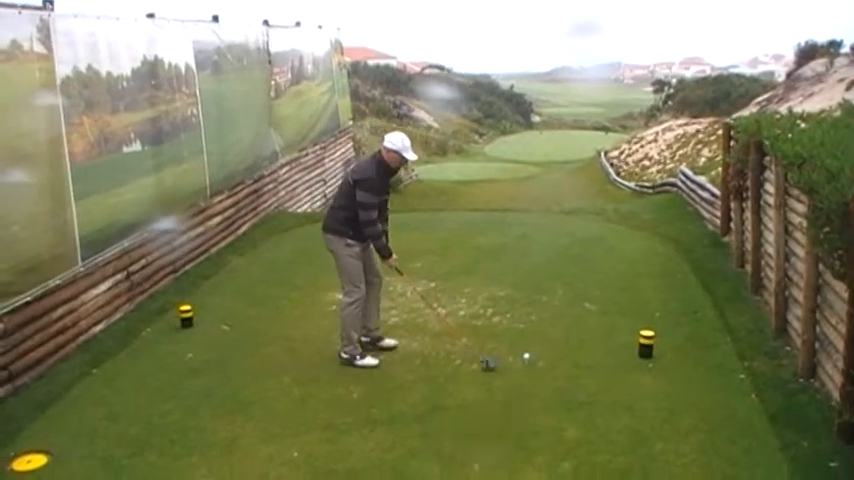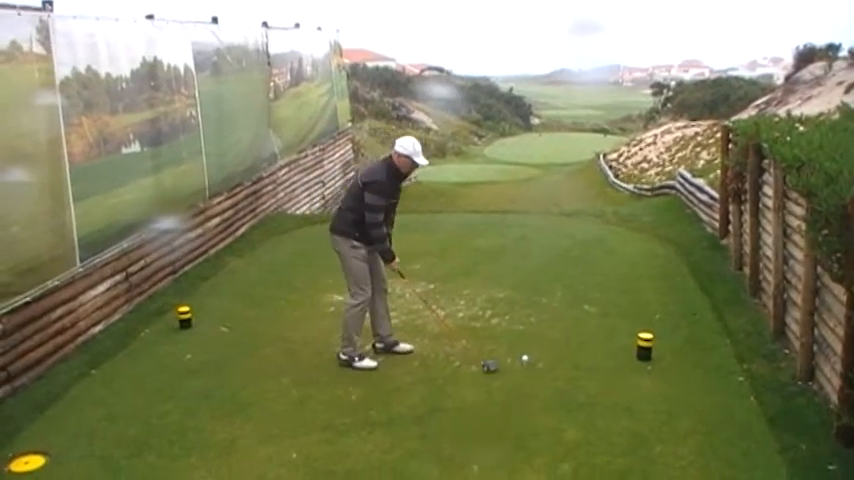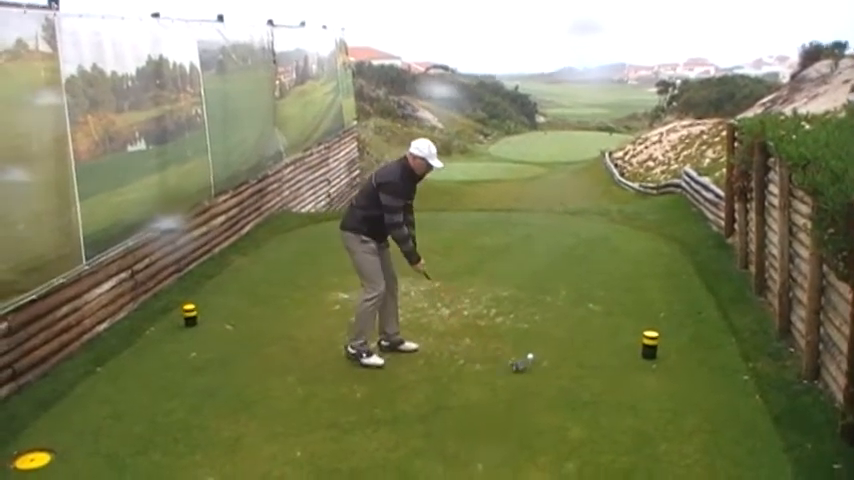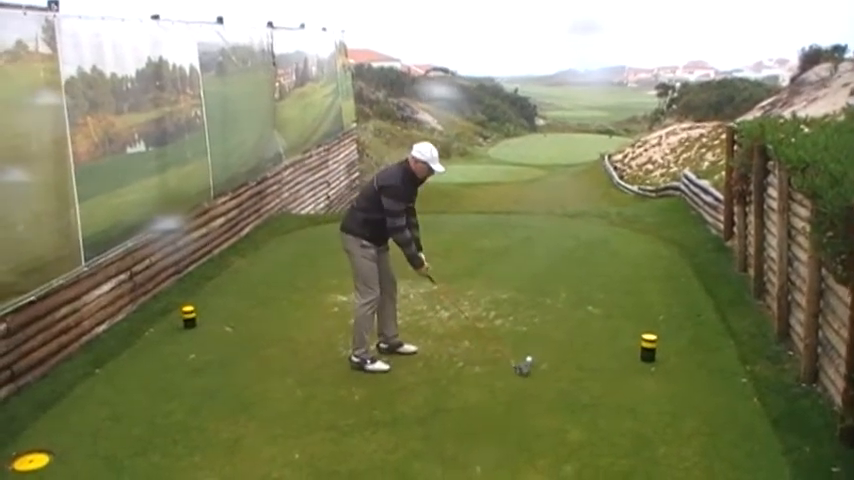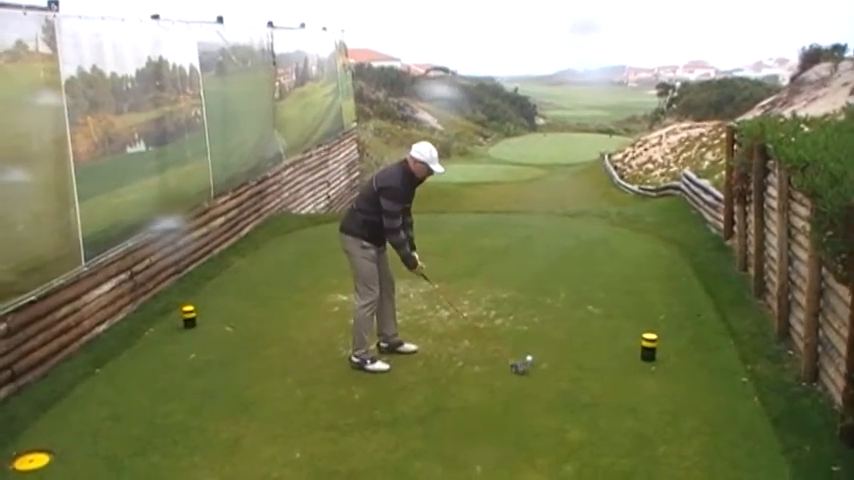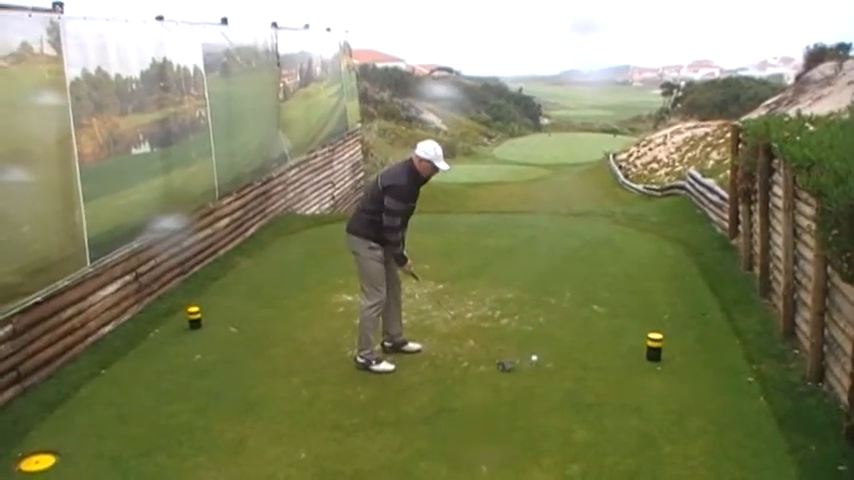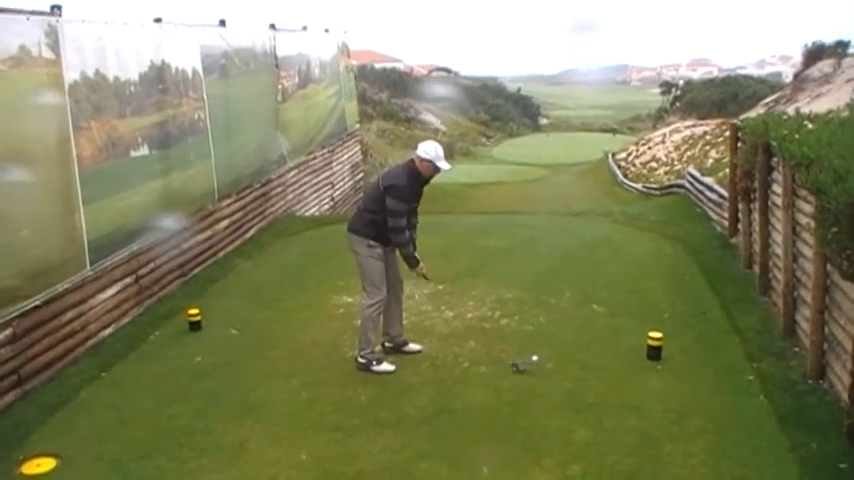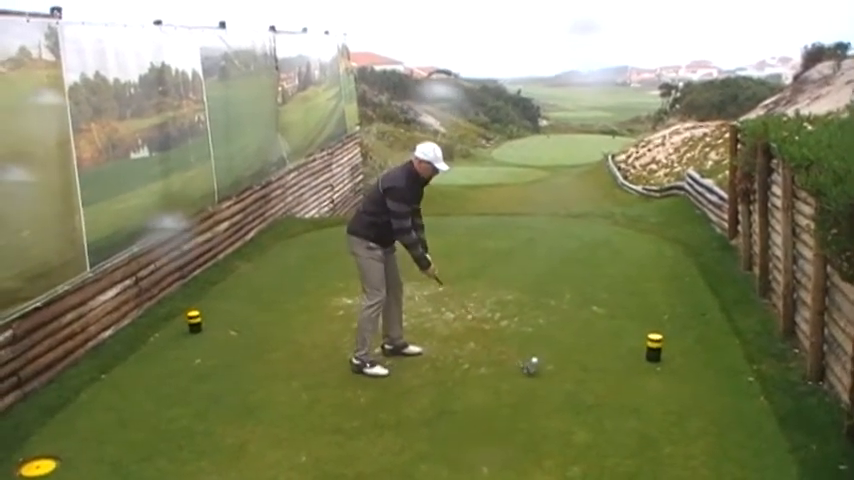
dt=0.2s
person 1, frame 1
left shoulder: (381, 171)
right shoulder: (369, 176)
left elbow: (380, 212)
right elbow: (369, 220)
left wrist: (385, 246)
right wrist: (385, 252)
left hip: (355, 234)
right hip: (342, 236)
left knee: (373, 280)
right knee: (355, 292)
left ankle: (370, 335)
right ankle: (349, 351)
person 1, frame 2
left shoulder: (392, 175)
right shoulder: (379, 179)
left elbow: (387, 216)
right elbow: (375, 222)
left wrist: (388, 250)
right wrist: (388, 256)
left hip: (363, 237)
right hip: (348, 237)
left knee: (379, 288)
right knee: (361, 294)
left ankle: (384, 341)
right ankle: (348, 353)
person 1, frame 3
left shoulder: (407, 176)
right shoulder: (393, 179)
left elbow: (406, 215)
right elbow: (394, 223)
left wrist: (413, 249)
right wrist: (413, 257)
left hip: (375, 234)
right hip: (358, 234)
left knee: (390, 284)
right knee: (375, 288)
left ankle: (390, 338)
right ankle: (356, 346)
person 1, frame 4
left shoulder: (408, 179)
right shoulder: (394, 182)
left elbow: (409, 217)
right elbow: (397, 227)
left wrist: (419, 251)
right wrist: (415, 262)
left hip: (375, 237)
right hip: (358, 237)
left knee: (388, 287)
right knee: (369, 294)
left ankle: (388, 340)
right ankle: (359, 355)
person 1, frame 5
left shoulder: (406, 179)
right shoulder: (394, 183)
left elbow: (404, 218)
right elbow: (393, 228)
left wrist: (413, 251)
right wrist: (410, 262)
left hip: (373, 237)
right hip: (358, 238)
left knee: (386, 287)
right knee: (368, 295)
left ankle: (388, 340)
right ankle: (359, 355)
person 1, frame 6
left shoulder: (410, 177)
right shoulder: (399, 182)
left elbow: (400, 220)
right elbow: (391, 225)
left wrist: (401, 252)
right wrist: (401, 258)
left hip: (379, 237)
right hip: (365, 238)
left knee: (392, 288)
right knee: (375, 296)
left ankle: (393, 339)
right ankle: (365, 356)
person 1, frame 7
left shoulder: (413, 179)
right shoulder: (400, 183)
left elbow: (409, 219)
right elbow: (397, 227)
left wrist: (413, 252)
right wrist: (412, 261)
left hip: (382, 237)
right hip: (366, 238)
left knee: (394, 287)
right knee: (376, 295)
left ankle: (393, 340)
right ankle: (365, 356)
person 1, frame 8
left shoulder: (414, 181)
right shoulder: (399, 184)
left elbow: (414, 220)
right elbow: (403, 229)
left wrist: (425, 253)
right wrist: (423, 263)
left hip: (382, 240)
right hip: (365, 240)
left knee: (394, 289)
right knee: (375, 297)
left ankle: (393, 342)
right ankle: (361, 358)
